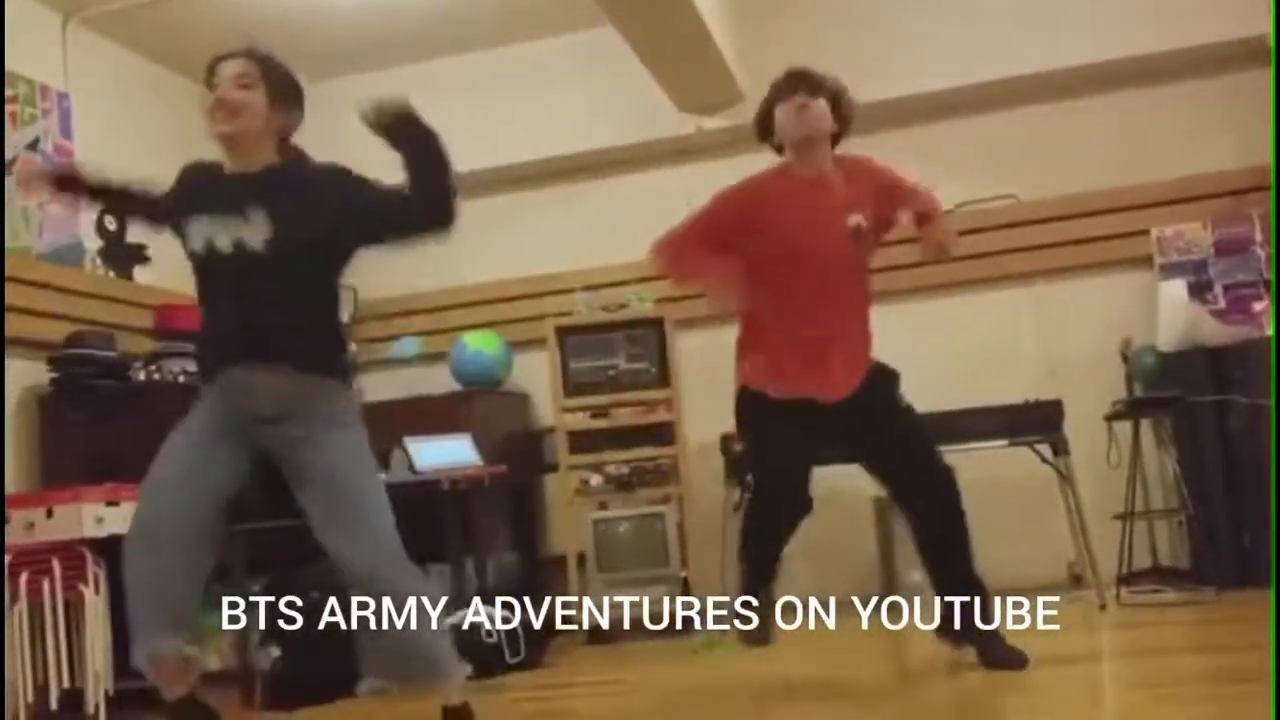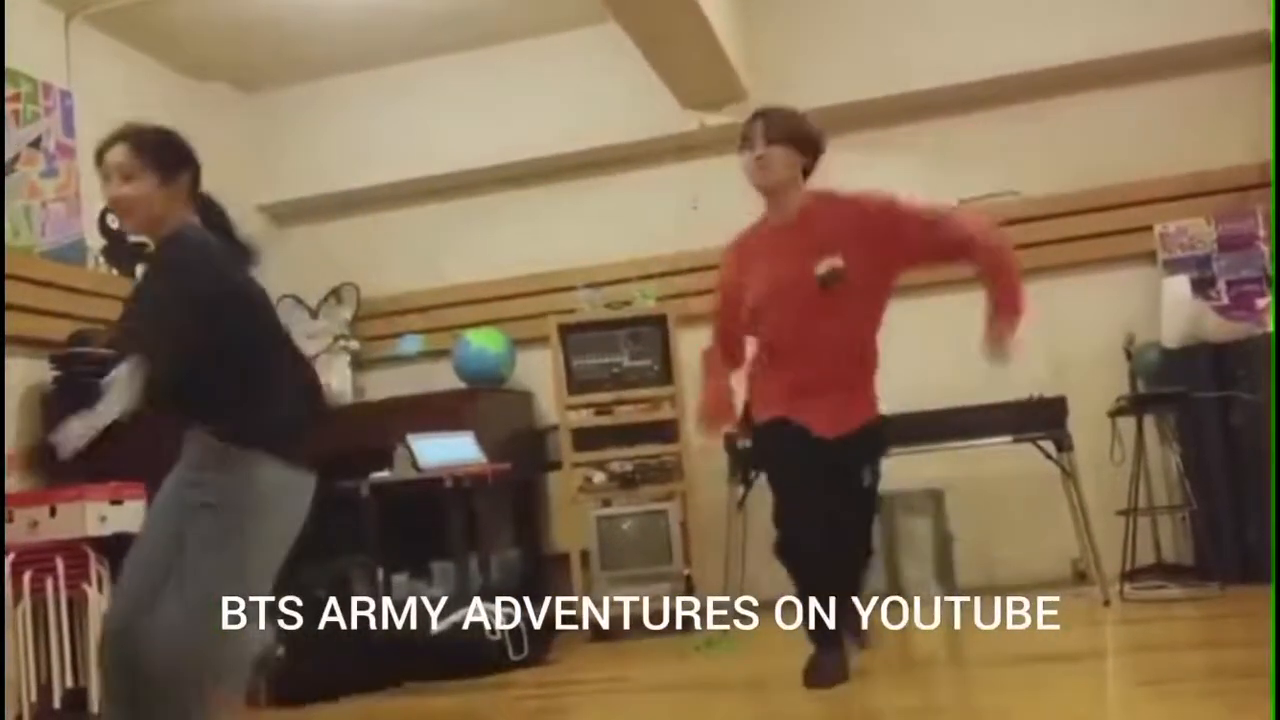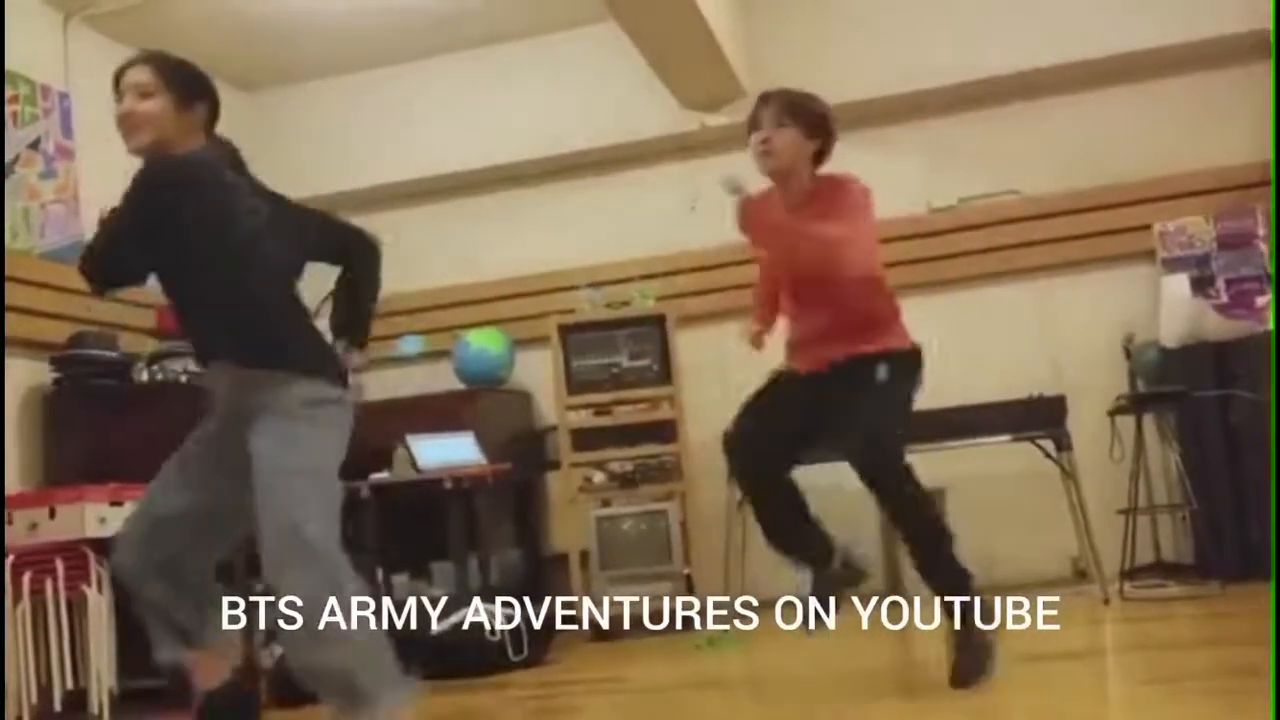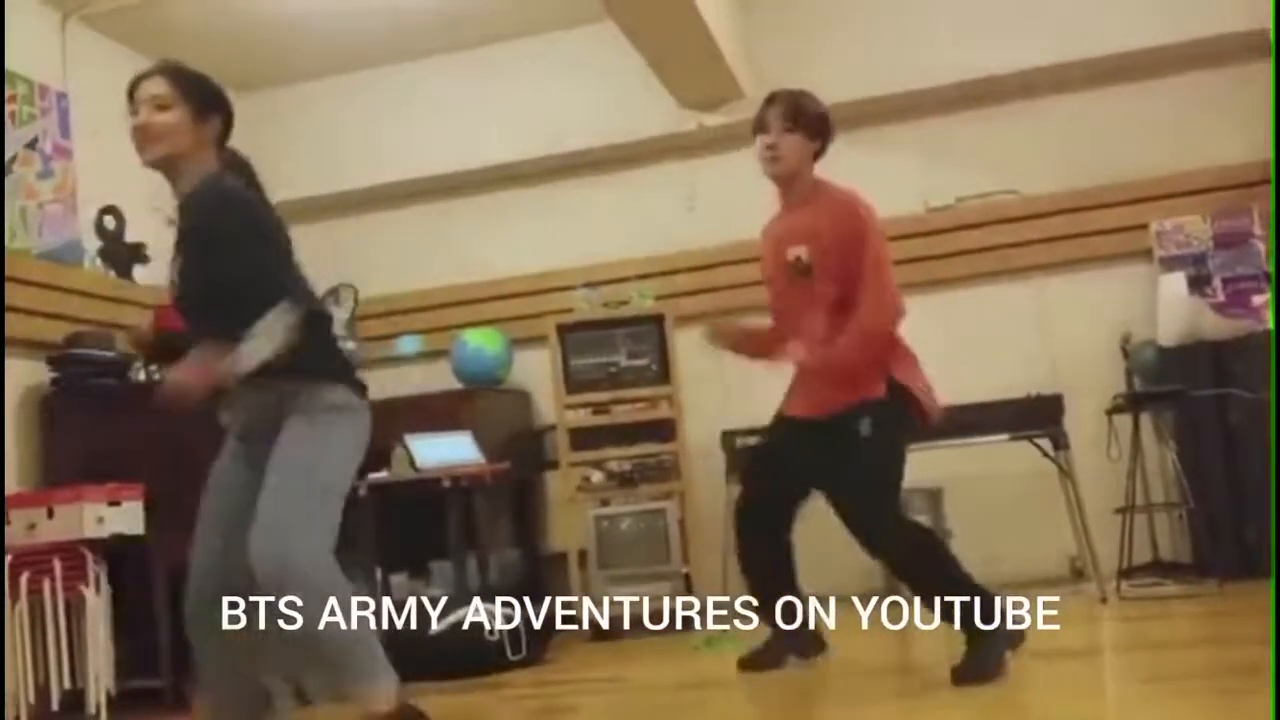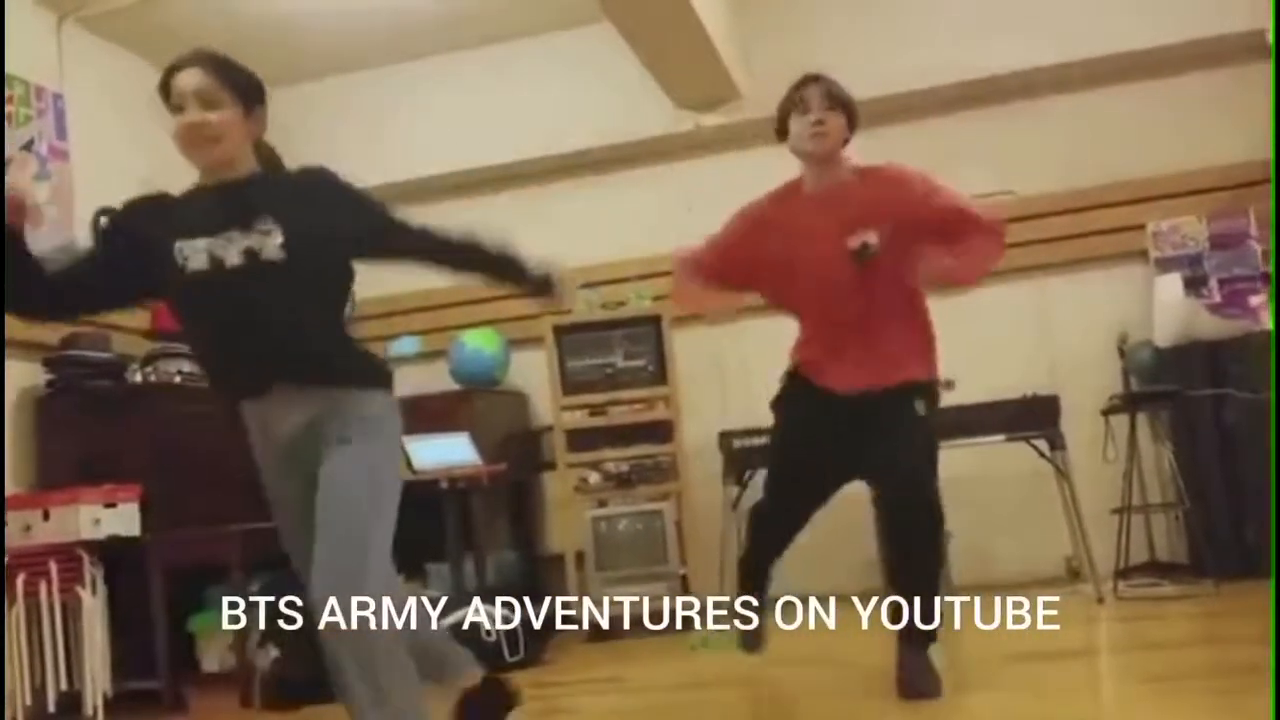
dt=0.3s
person 1, frame 1
left shoulder: (317, 190)
right shoulder: (199, 185)
left elbow: (432, 212)
left wrist: (412, 134)
right wrist: (83, 186)
left hip: (313, 400)
right hip: (226, 398)
left knee: (375, 562)
right knee: (158, 532)
person 1, frame 2
left shoulder: (189, 260)
right shoulder: (196, 255)
left elbow: (145, 358)
left wrist: (66, 440)
left hip: (259, 467)
right hip: (209, 455)
left knee: (182, 641)
right knee: (130, 627)
person 1, frame 3
left shoulder: (169, 178)
right shoulder: (238, 190)
left elbow: (105, 266)
right elbow: (360, 248)
left wrist: (123, 226)
right wrist: (346, 339)
left hip: (294, 396)
right hip: (241, 397)
left knee: (301, 560)
right knee: (149, 551)
person 1, frame 4
left shoulder: (222, 205)
right shoulder: (199, 211)
left elbow: (293, 309)
left wrist: (227, 362)
left hip: (316, 402)
right hip: (254, 418)
left knee: (284, 562)
right knee: (213, 600)
person 1, frame 5
left shoulder: (310, 197)
right shoulder: (151, 227)
left elbow: (414, 240)
right elbow: (55, 297)
left wrist: (511, 269)
left hip: (350, 417)
right hip: (266, 433)
left knee: (351, 596)
right knee: (363, 603)
person 2, frame 1
left shoulder: (865, 178)
right shoulder: (754, 198)
left elbow: (912, 198)
right elbow: (671, 249)
left wrist: (933, 222)
right wrist: (715, 275)
left hip: (854, 375)
right hip: (776, 386)
left knee: (931, 487)
right knee: (779, 505)
left ankle: (967, 618)
right ankle: (753, 598)
person 2, frame 2
left shoulder: (860, 217)
right shoulder: (744, 253)
left elbow: (965, 236)
right elbow: (725, 341)
left wrist: (1003, 306)
right wrist: (715, 391)
left hip: (850, 408)
right hip: (780, 413)
left knee: (849, 537)
right knee: (802, 533)
left ankle: (841, 611)
right ankle: (828, 639)
person 2, frame 3
left shoulder: (846, 194)
right shoulder: (765, 206)
left elbow: (843, 262)
left wrist: (765, 222)
right wrist: (763, 316)
left hip: (872, 354)
right hip: (808, 364)
left knee: (876, 460)
right knee: (748, 453)
left ankle: (967, 617)
right ankle: (827, 563)
person 2, frame 4
left shoulder: (847, 211)
right shoulder: (774, 232)
left elbow: (880, 306)
left wrist: (823, 359)
right wrist: (745, 340)
left hip: (867, 392)
right hip: (808, 400)
left knee: (877, 522)
right knee: (756, 517)
left ankle: (987, 624)
right ankle: (791, 630)
person 2, frame 5
left shoulder: (892, 188)
right shoulder: (770, 213)
left elbow: (985, 231)
right elbow: (701, 267)
left wrist: (938, 265)
right wrist: (695, 286)
left hip: (896, 377)
right hip: (816, 382)
left knee: (912, 506)
right knee: (782, 508)
left ankle: (914, 645)
right ankle: (751, 588)
